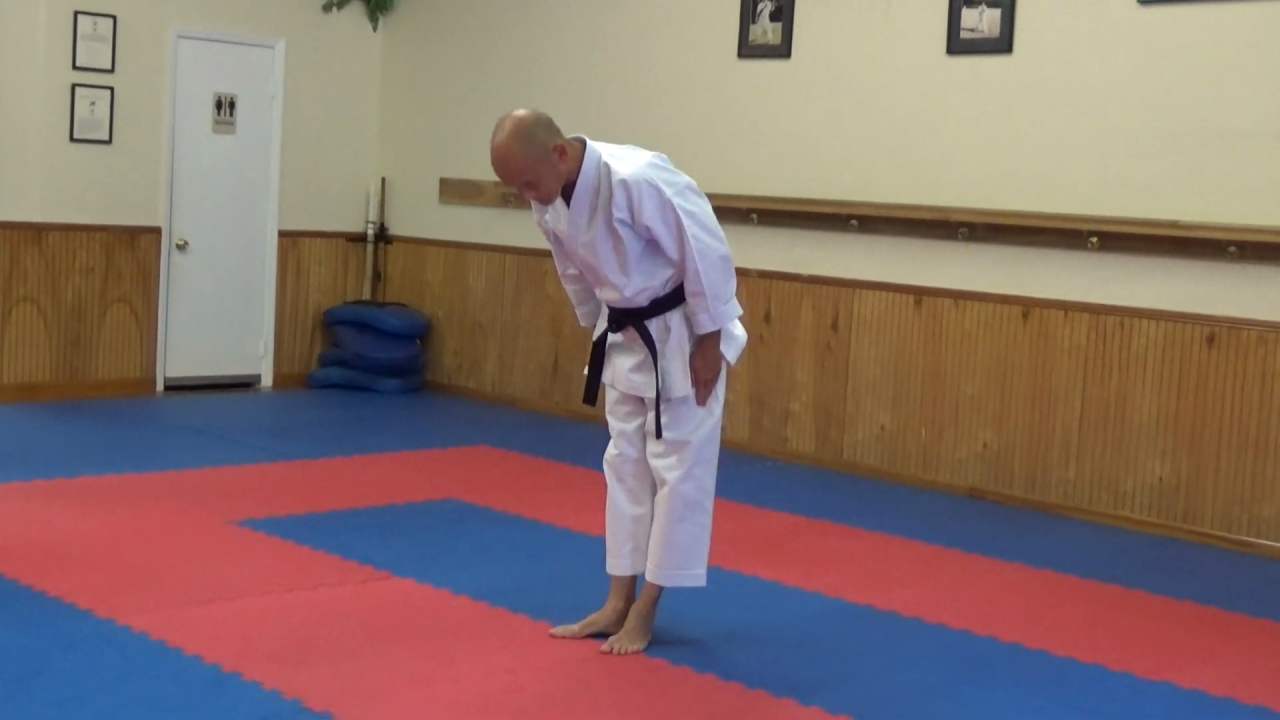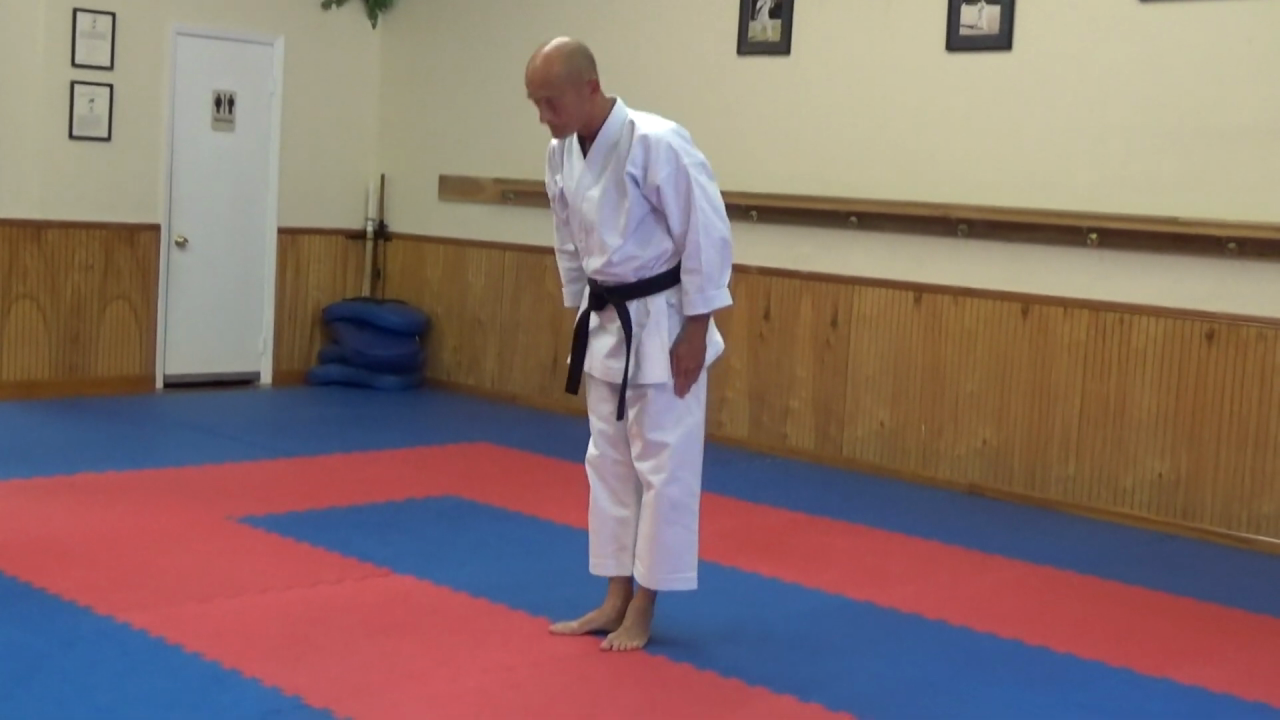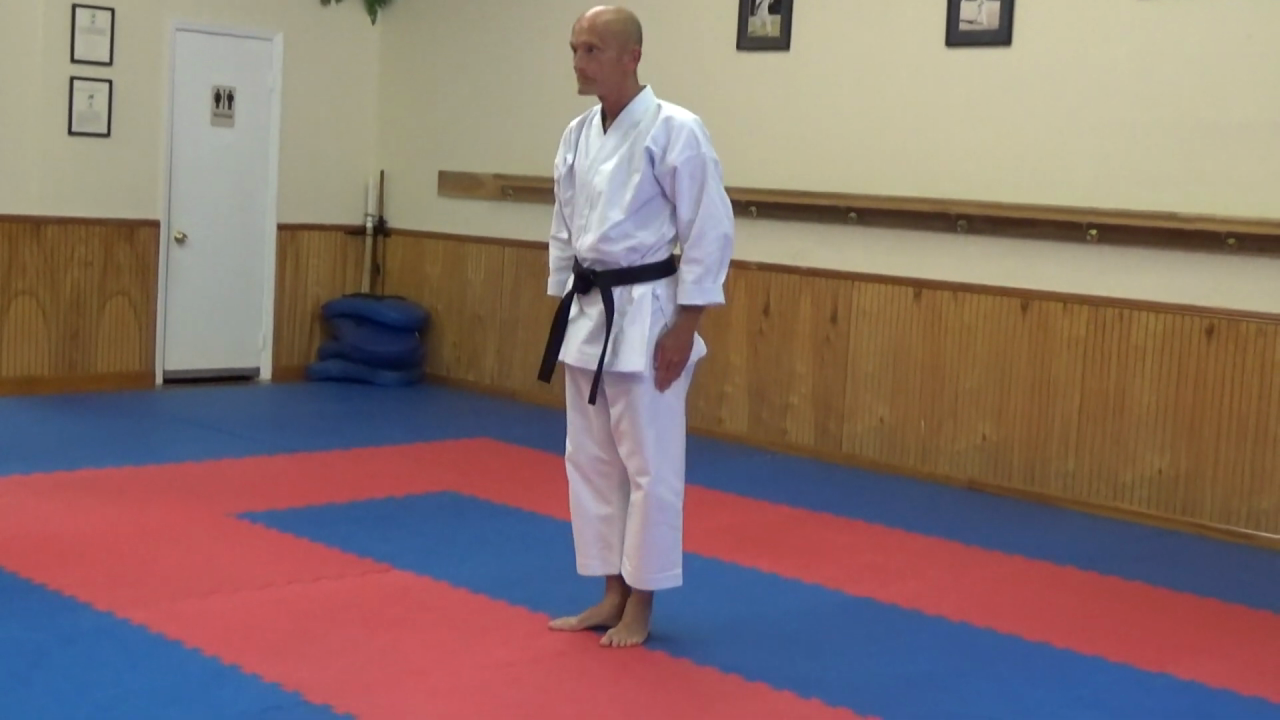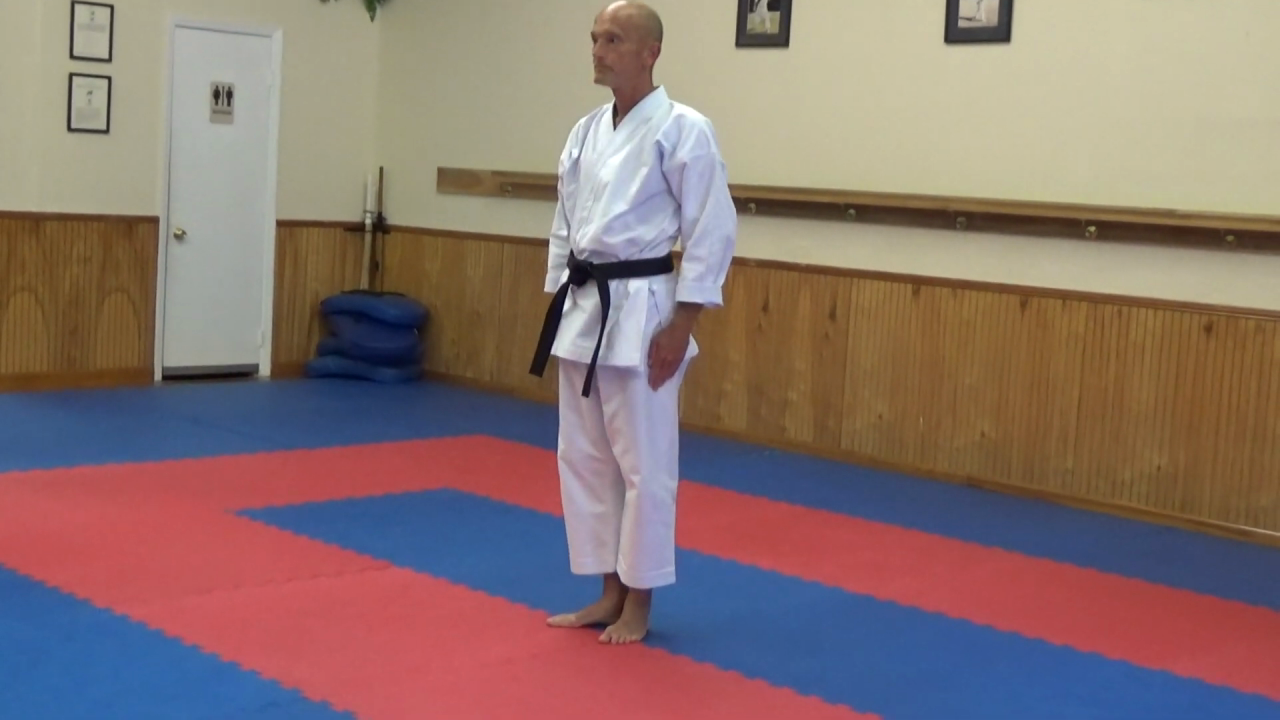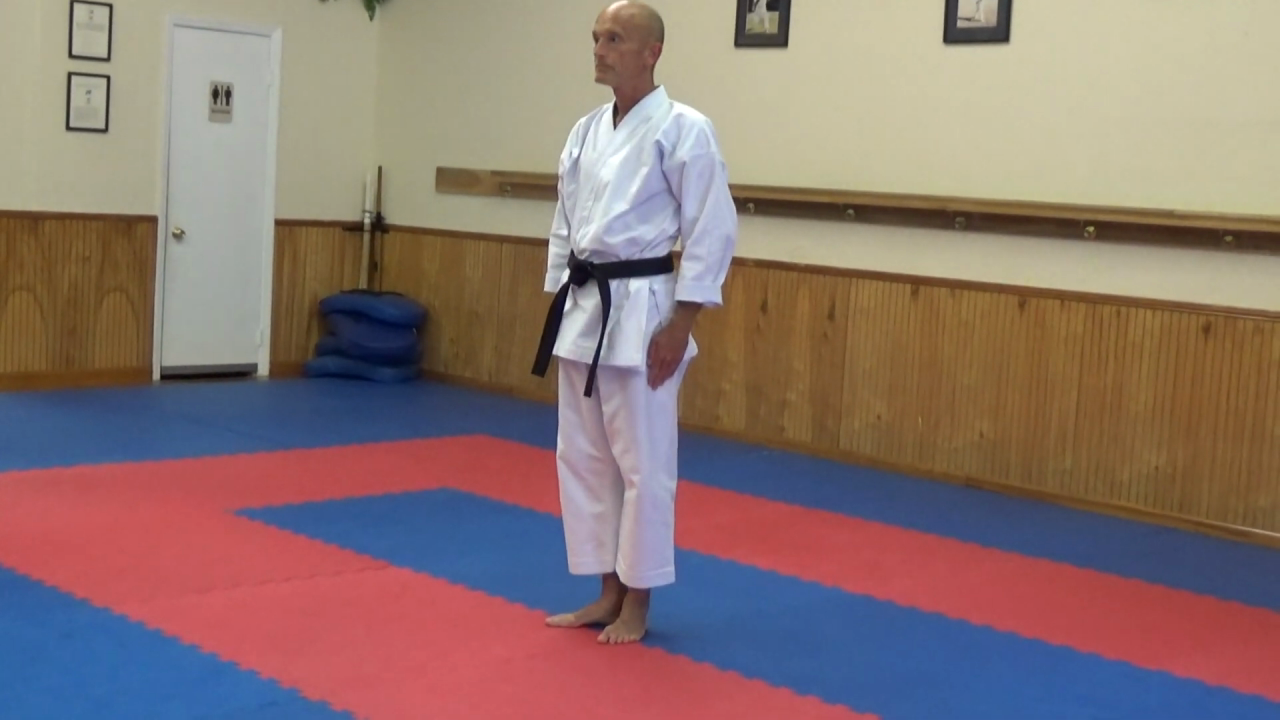
dt=0.4s
person 1, frame 1
left shoulder: (637, 179)
right shoulder: (549, 198)
left elbow: (707, 254)
left wrist: (707, 345)
right wrist: (605, 333)
left hip: (684, 332)
right hip: (628, 336)
left knee: (677, 468)
right knee: (625, 465)
left ankle: (644, 610)
right ankle: (618, 603)
person 1, frame 2
left shoulder: (657, 143)
right shoulder: (561, 154)
left elbow: (707, 237)
left wrist: (695, 332)
right wrist: (586, 315)
left hip: (663, 323)
right hip: (606, 323)
left knee: (663, 466)
right knee: (608, 462)
left ankle: (642, 608)
right ankle: (615, 600)
person 1, frame 3
left shoulder: (675, 130)
right shoulder: (577, 134)
left elbow: (709, 232)
left wrist: (683, 327)
right wrist: (568, 307)
left hip: (646, 314)
right hip: (588, 313)
left knee: (649, 465)
right knee: (591, 461)
left ankle: (639, 604)
right ankle: (611, 595)
person 1, frame 4
left shoulder: (684, 129)
right shoulder: (585, 131)
left elbow: (713, 232)
left wrist: (681, 326)
right wrist: (561, 303)
left hip: (640, 309)
right hip: (581, 308)
left knee: (642, 462)
right knee: (583, 457)
left ankle: (638, 602)
right ankle: (609, 592)
person 1, frame 5
left shoulder: (683, 128)
right shoulder: (585, 130)
left elbow: (712, 231)
left wrist: (679, 324)
right wrist: (560, 304)
left hip: (640, 308)
right hip: (581, 307)
left knee: (641, 461)
right knee: (582, 456)
left ankle: (636, 602)
right ankle: (607, 592)
